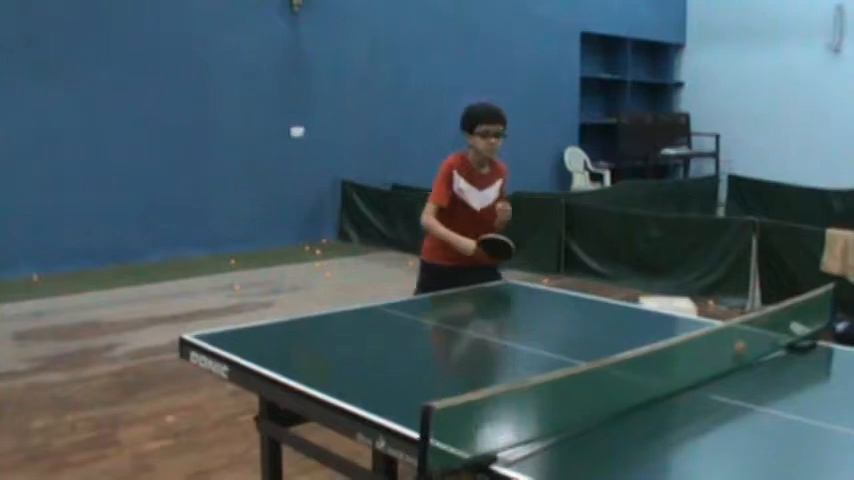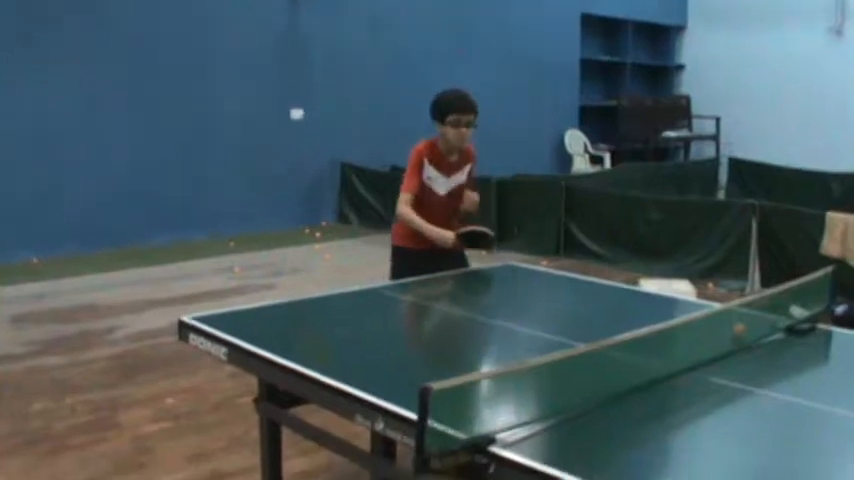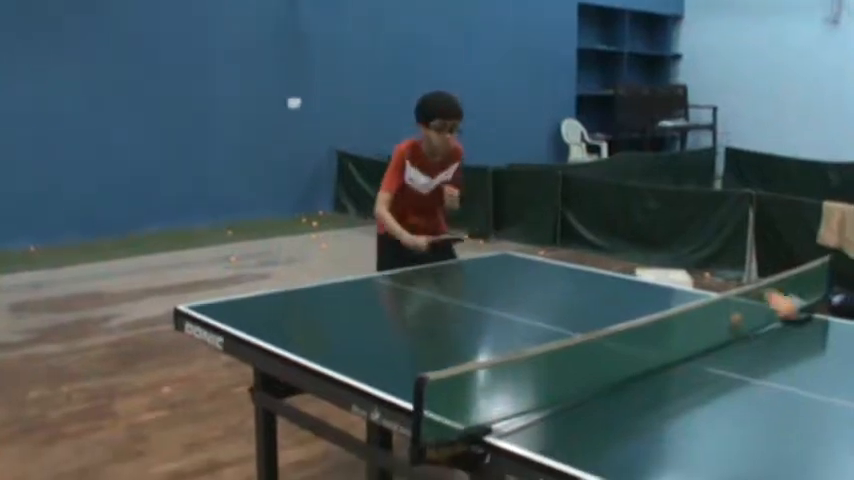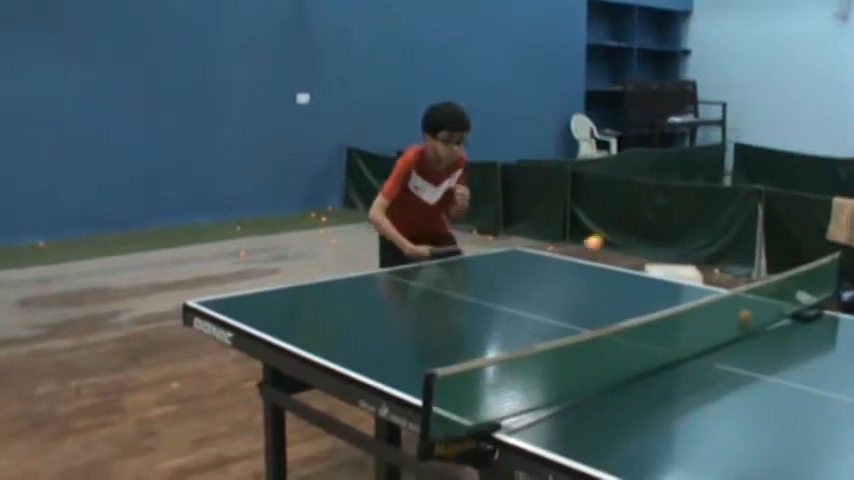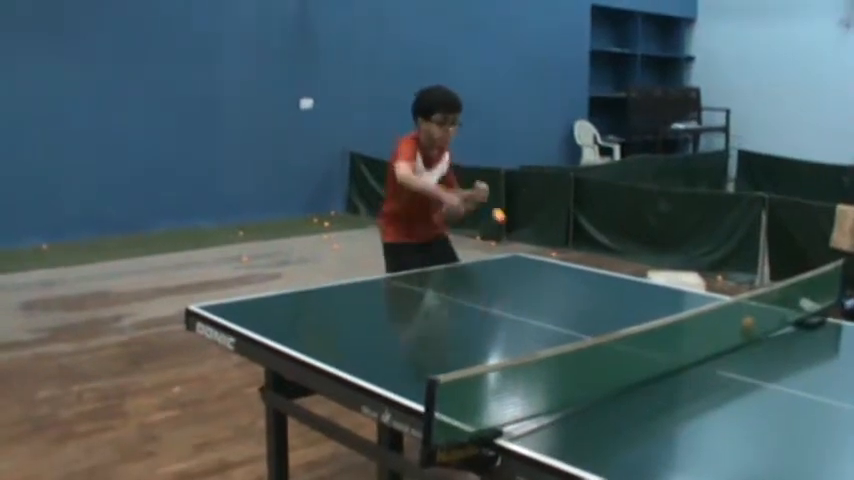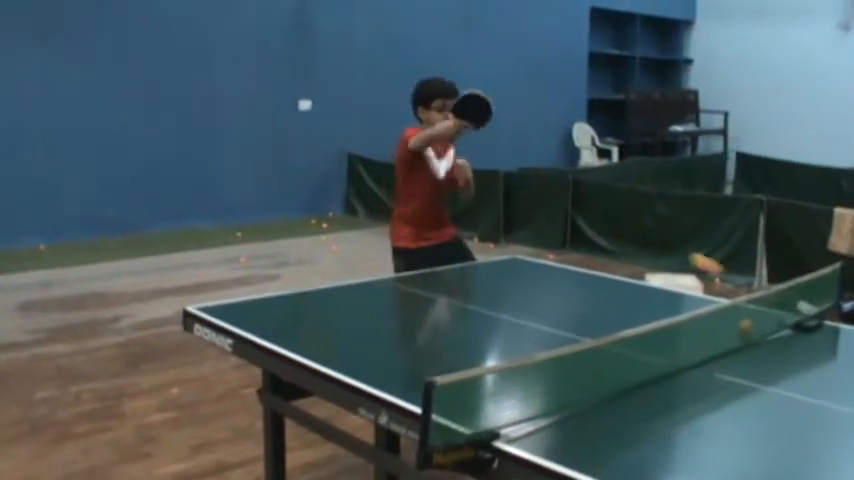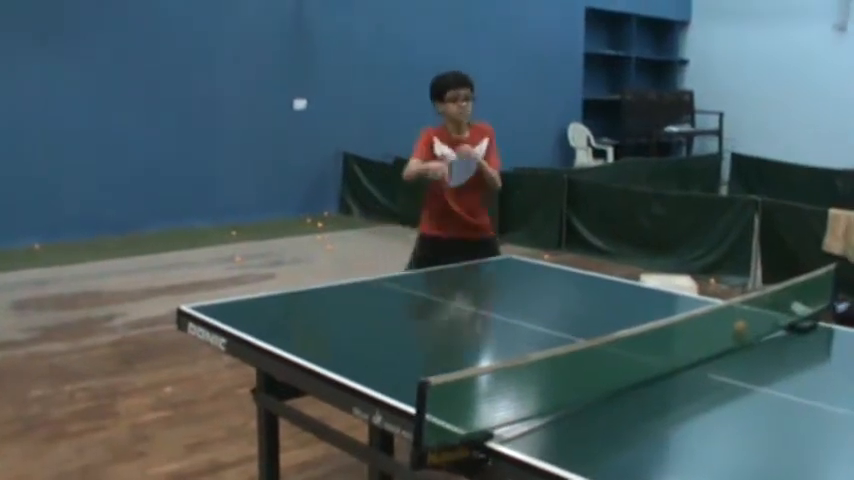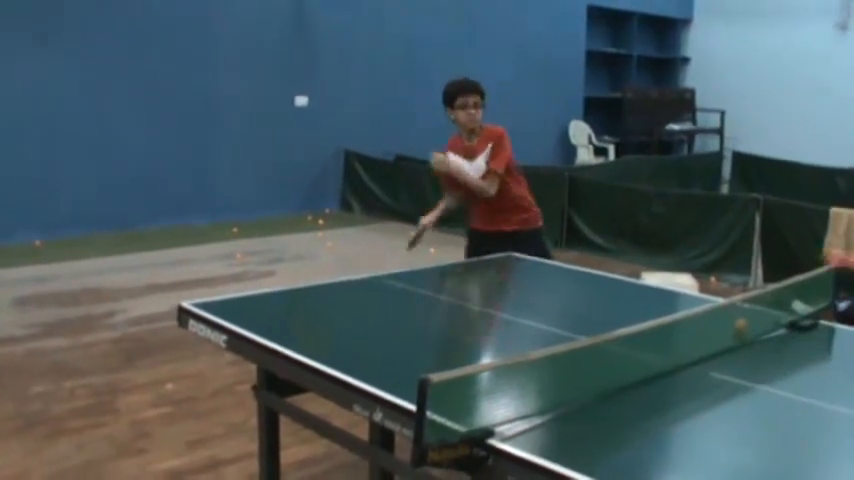
dt=0.2s
person 1, frame 1
left shoulder: (500, 172)
right shoulder: (452, 167)
left elbow: (494, 227)
right elbow: (427, 219)
left wrist: (502, 219)
right wrist: (459, 241)
left hip: (480, 262)
right hip: (440, 262)
person 1, frame 2
left shoulder: (469, 156)
right shoulder: (422, 153)
left elbow: (459, 209)
right elbow: (402, 209)
left wrist: (469, 206)
right wrist: (435, 233)
left hip: (448, 244)
right hip: (410, 245)
person 1, frame 3
left shoulder: (456, 154)
right shoulder: (404, 153)
left elbow: (448, 204)
right elbow: (380, 208)
left wrist: (452, 203)
right wrist: (407, 238)
left hip: (434, 234)
right hip: (395, 234)
person 1, frame 4
left shoulder: (459, 162)
right shoulder: (411, 161)
left elbow: (453, 211)
right elbow: (375, 213)
left wrist: (461, 205)
right wrist: (408, 247)
left hip: (437, 234)
right hip: (398, 237)
person 1, frame 5
left shoulder: (443, 150)
right shoulder: (408, 145)
left elbow: (453, 194)
right elbow: (404, 176)
left wrist: (473, 195)
right wrist: (442, 194)
left hip: (433, 233)
right hip: (400, 237)
person 1, frame 6
left shoulder: (450, 143)
right shoulder: (412, 136)
left elbow: (466, 194)
right elbow: (416, 143)
left wrist: (466, 177)
right wrist: (452, 126)
left hip: (445, 235)
right hip: (410, 240)
person 1, frame 7
left shoulder: (485, 134)
right shoulder: (431, 137)
left elbow: (495, 186)
right elbow: (408, 173)
left wrist: (479, 161)
right wrist: (430, 167)
left hip: (479, 232)
right hip: (437, 232)
person 1, frame 8
left shoulder: (497, 137)
right shoulder: (453, 148)
left elbow: (488, 189)
right elbow: (456, 195)
left wrist: (451, 169)
right wrist: (434, 215)
left hip: (522, 224)
right hip: (483, 228)
